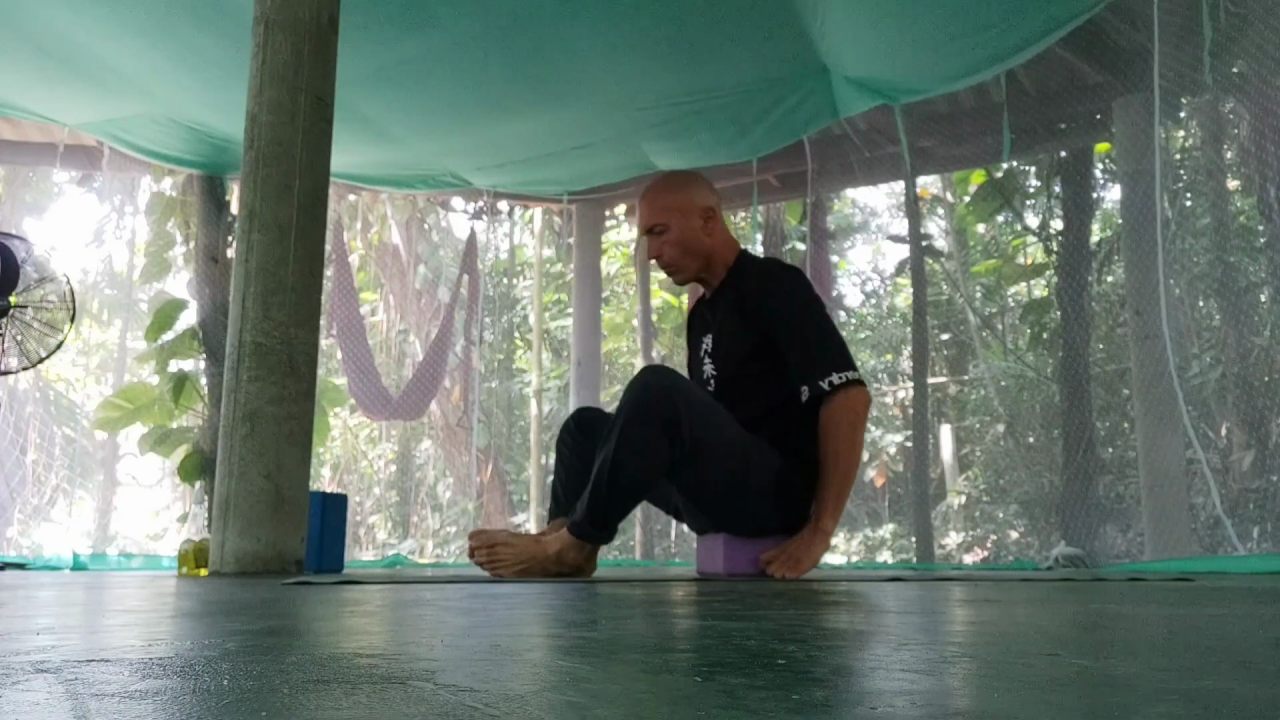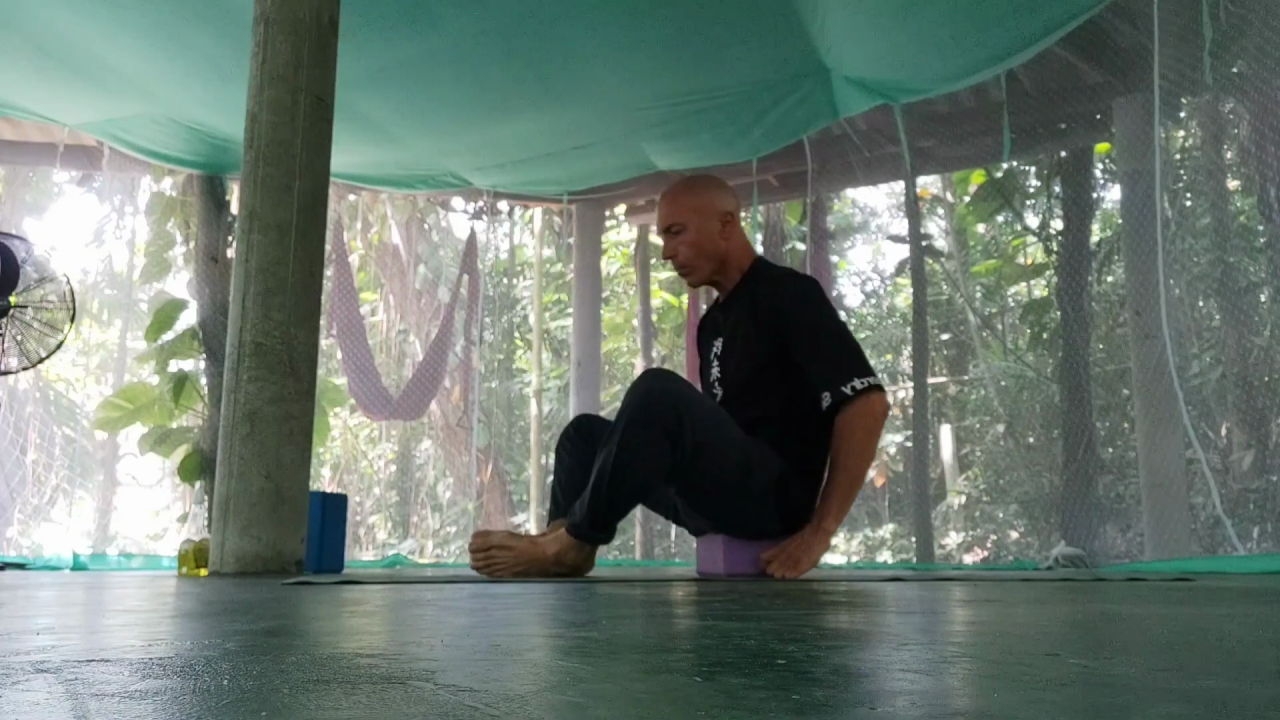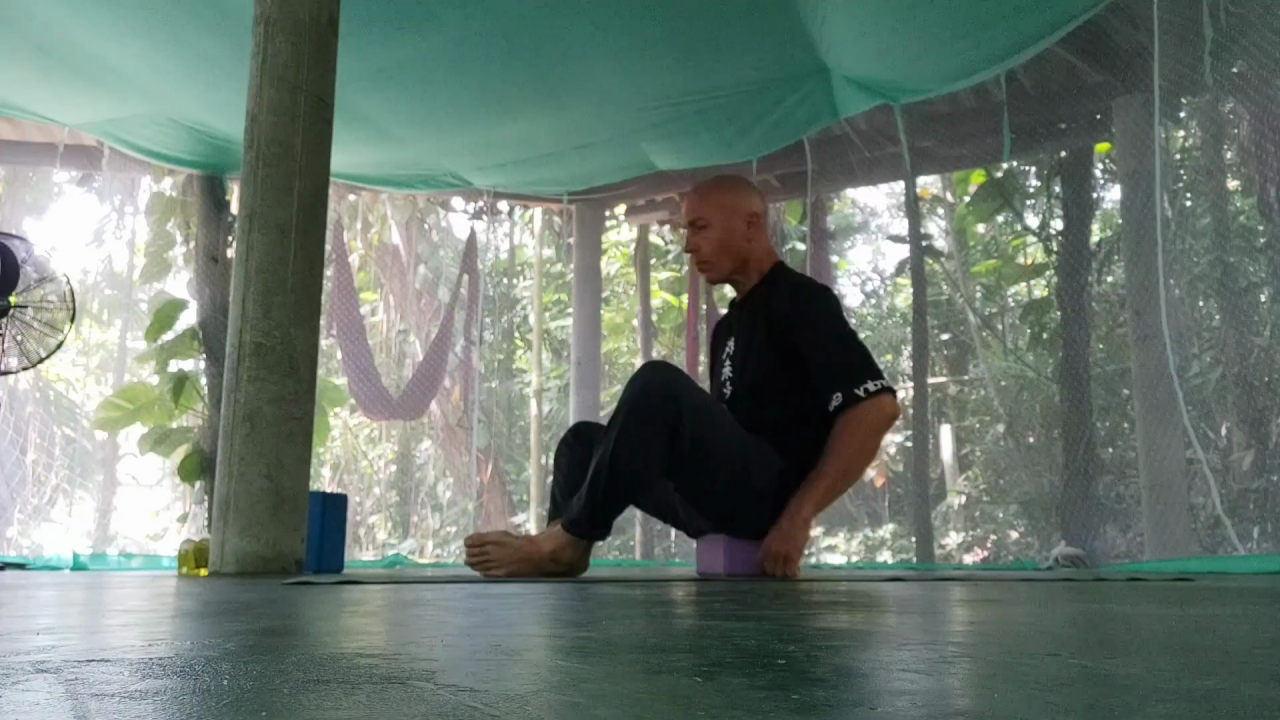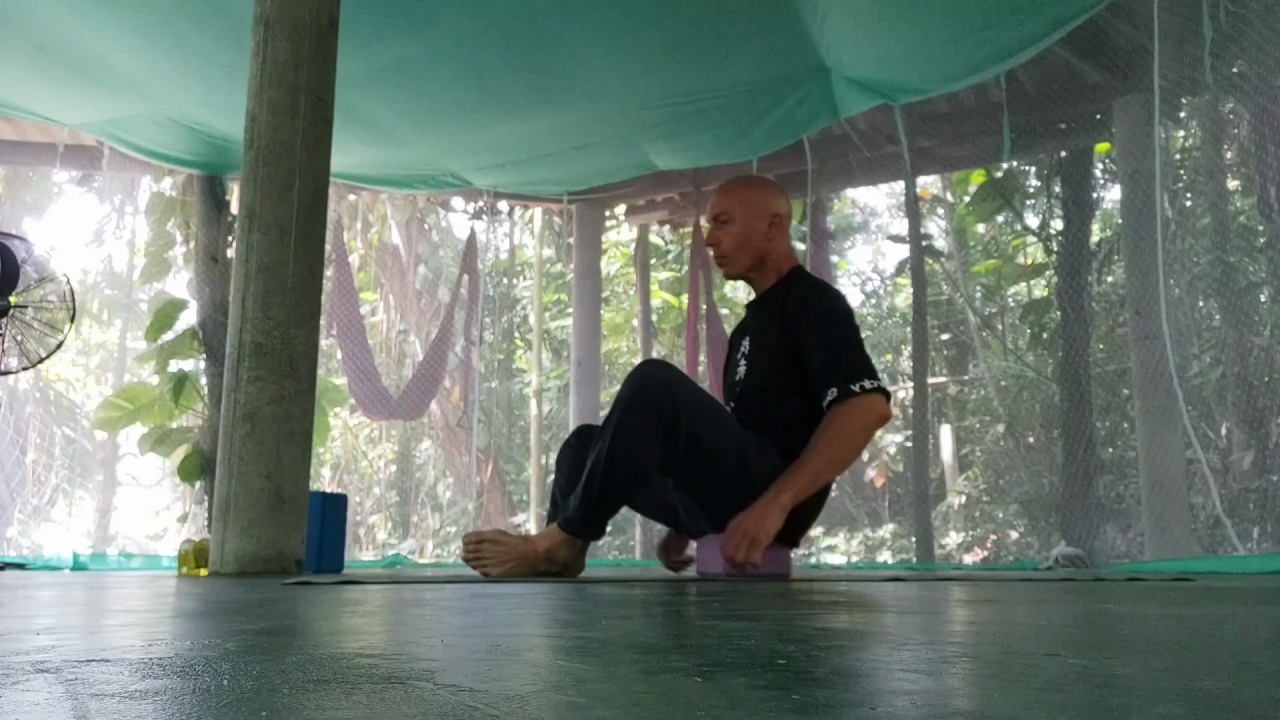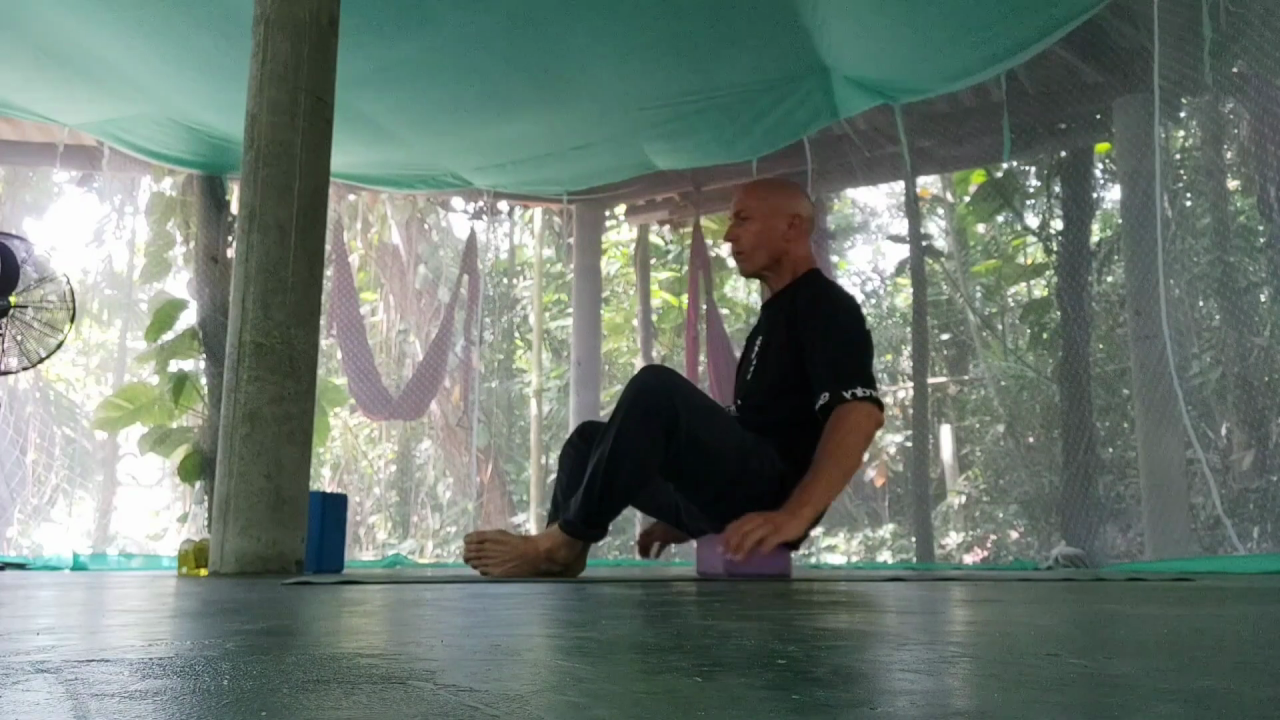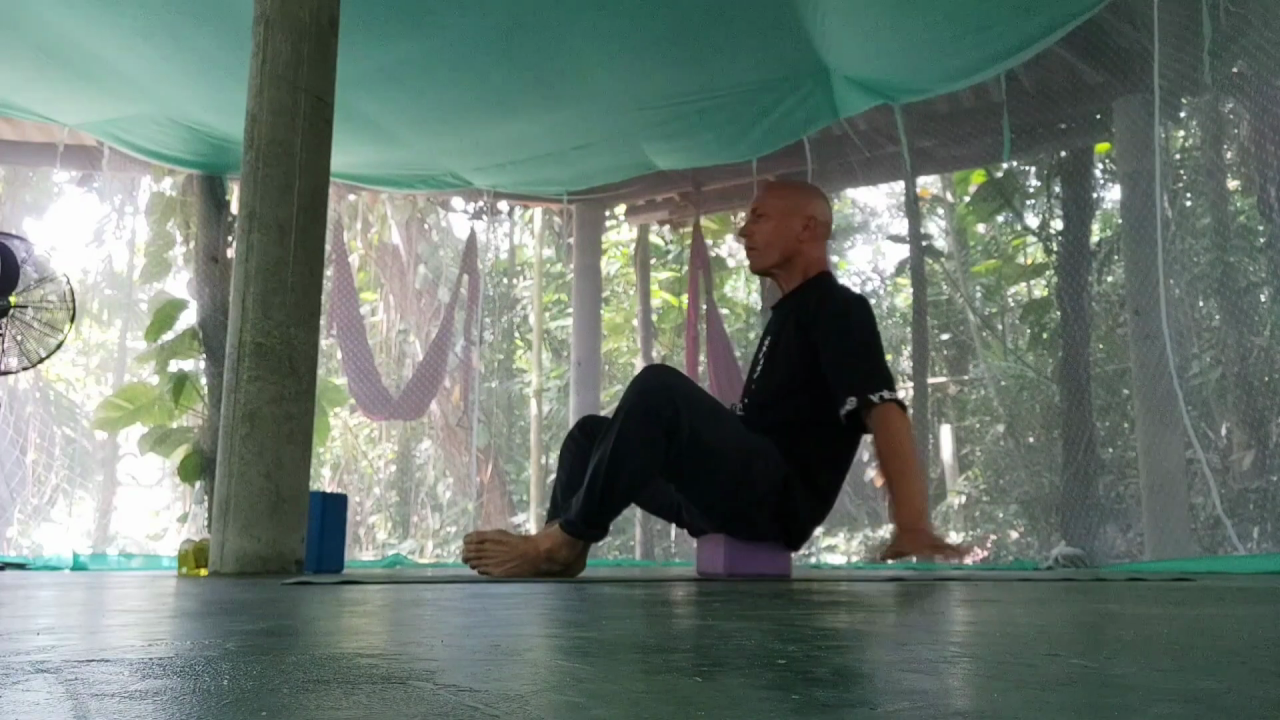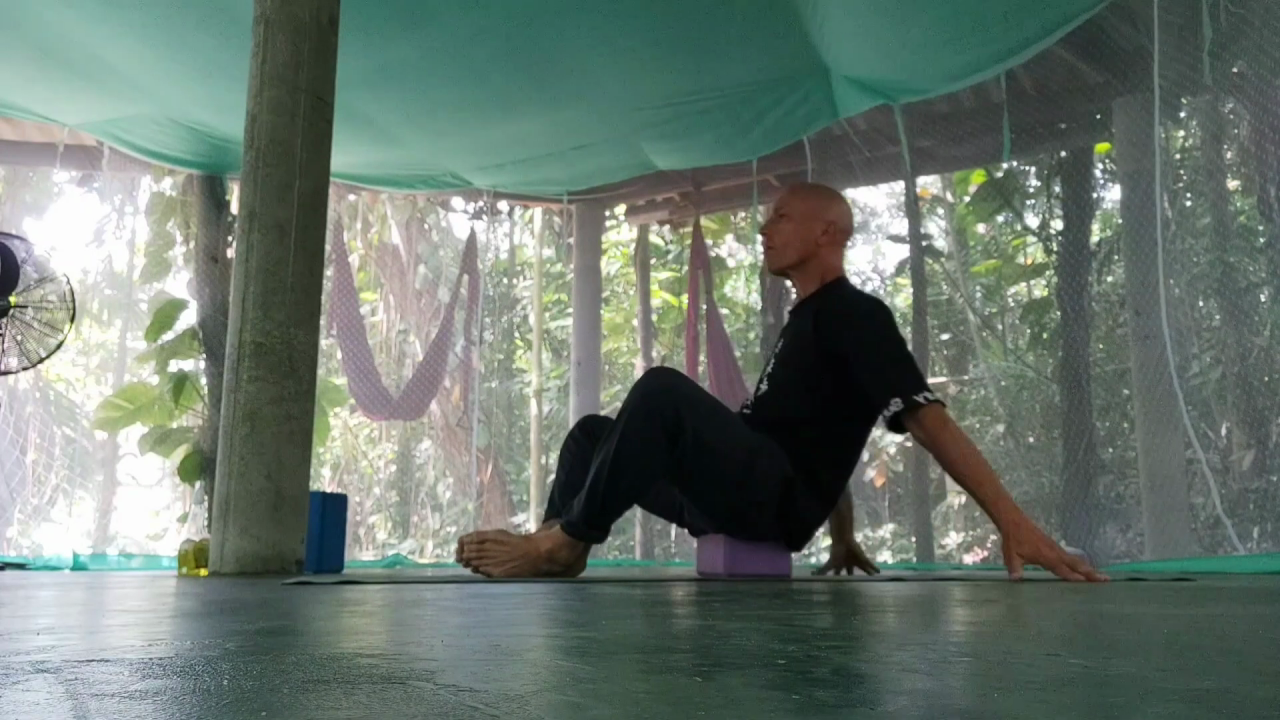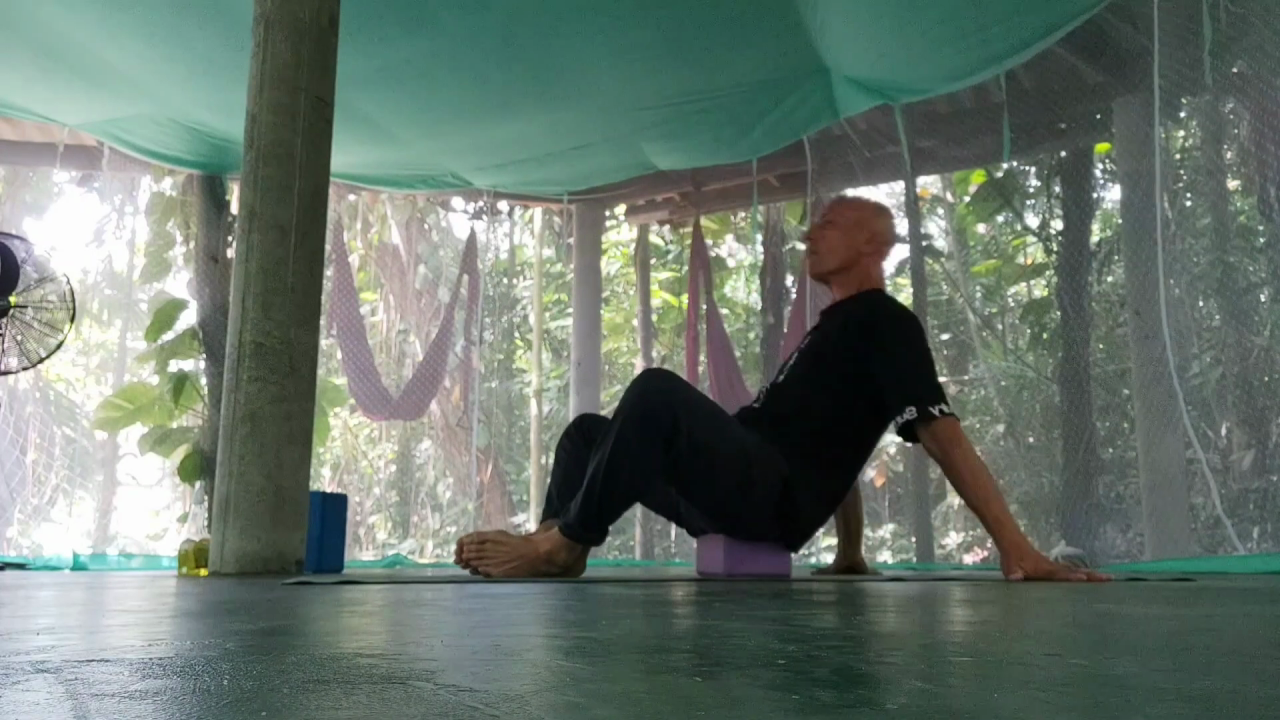
dt=0.2s
person 1, frame 1
left shoulder: (775, 287)
right shoulder: (702, 315)
left elbow: (848, 396)
left wrist: (818, 531)
left hip: (771, 493)
right hip: (720, 492)
left knee: (657, 389)
right knee: (585, 425)
left ankle: (575, 544)
right ankle: (560, 536)
person 1, frame 2
left shoulder: (789, 296)
right shoulder: (713, 322)
left elbow: (867, 403)
left wrist: (819, 531)
left hip: (773, 495)
right hip: (720, 496)
left knee: (658, 391)
right knee: (584, 432)
left ankle: (573, 544)
right ankle: (561, 538)
person 1, frame 3
left shoulder: (803, 301)
right shoulder: (729, 326)
left elbow: (877, 406)
left wrist: (799, 514)
left hip: (770, 493)
right hip: (725, 495)
left knee: (657, 385)
right knee: (583, 438)
left ankle: (569, 541)
right ankle: (563, 543)
person 1, frame 4
left shoulder: (814, 303)
right shoulder: (752, 324)
left elbow: (867, 407)
left wrist: (775, 504)
right wrist: (686, 523)
left hip: (770, 492)
right hip: (729, 492)
left knee: (654, 383)
right knee: (586, 441)
left ankle: (564, 541)
right ankle: (559, 550)
person 1, frame 5
left shoulder: (826, 306)
right shoulder: (775, 316)
left elbow: (858, 411)
left wrist: (794, 516)
right wrist: (680, 517)
left hip: (772, 492)
right hip: (734, 489)
left knee: (657, 387)
right knee: (590, 437)
left ankle: (565, 543)
right ankle: (554, 562)
person 1, frame 6
left shoulder: (836, 310)
right shoulder: (789, 314)
left elbow: (884, 411)
left wrist: (912, 524)
right wrist: (776, 520)
left hip: (771, 499)
right hip: (738, 493)
left knee: (660, 387)
right knee: (592, 431)
left ankle: (566, 543)
right ankle: (552, 553)
person 1, frame 7
left shoulder: (854, 314)
right shoulder: (804, 319)
left elbow: (927, 418)
left wrist: (1014, 525)
right wrist: (844, 541)
left hip: (776, 499)
right hip: (735, 490)
left knee: (661, 390)
right knee: (593, 432)
left ankle: (566, 541)
right ankle: (556, 550)
person 1, frame 8
left shoulder: (885, 323)
right shoulder: (836, 324)
left elbow: (939, 433)
right elbow: (837, 445)
left wrist: (1014, 547)
right wrist: (850, 555)
left hip: (775, 498)
right hip: (733, 490)
left knee: (655, 392)
right knee: (587, 431)
left ankle: (565, 544)
right ankle: (552, 555)
